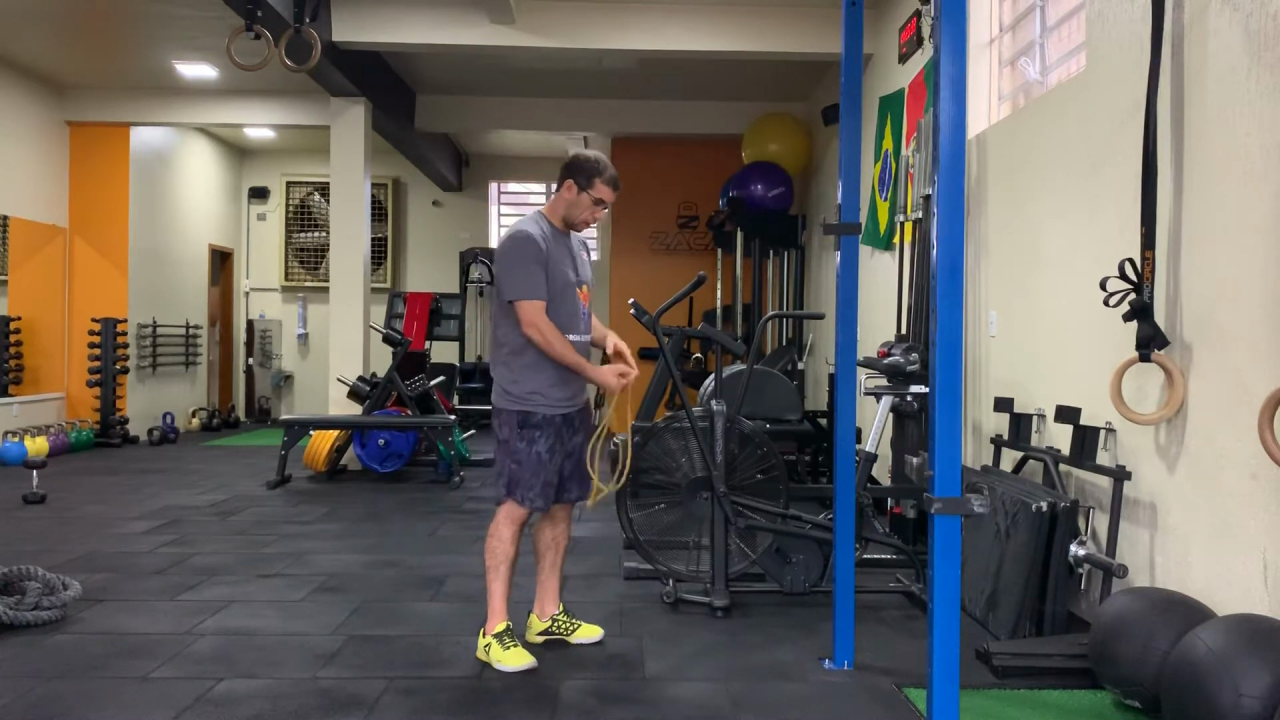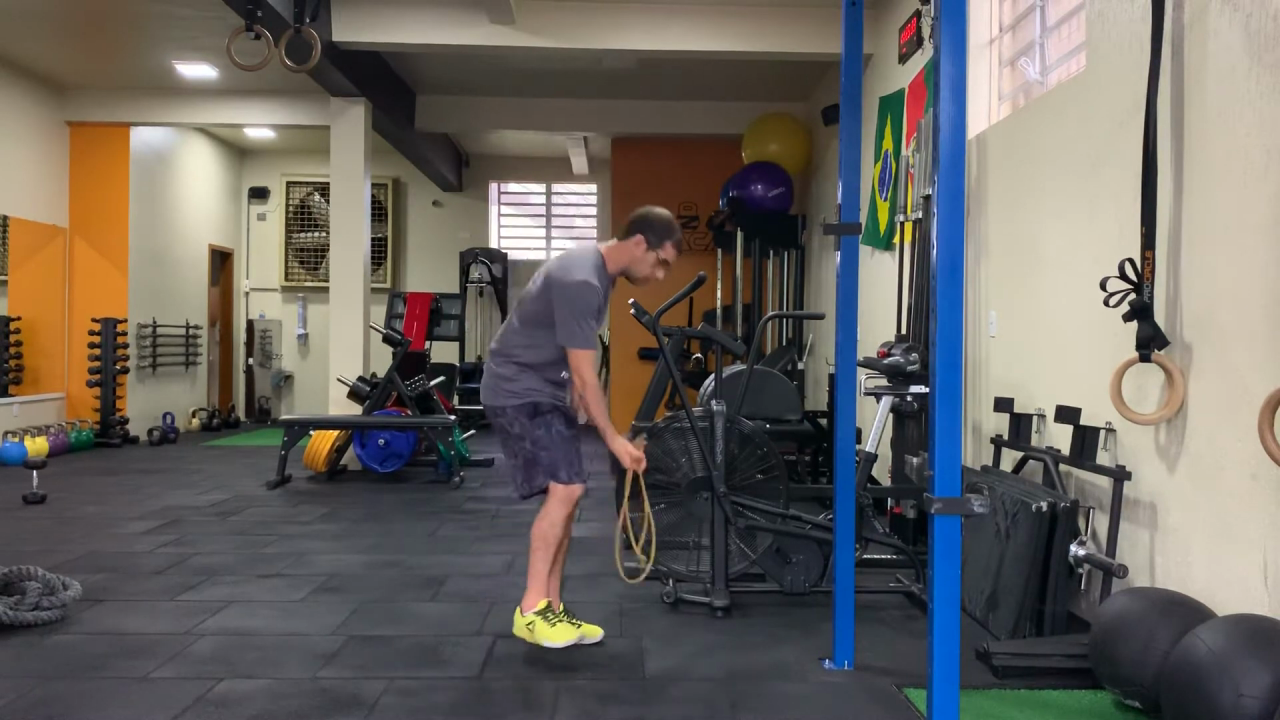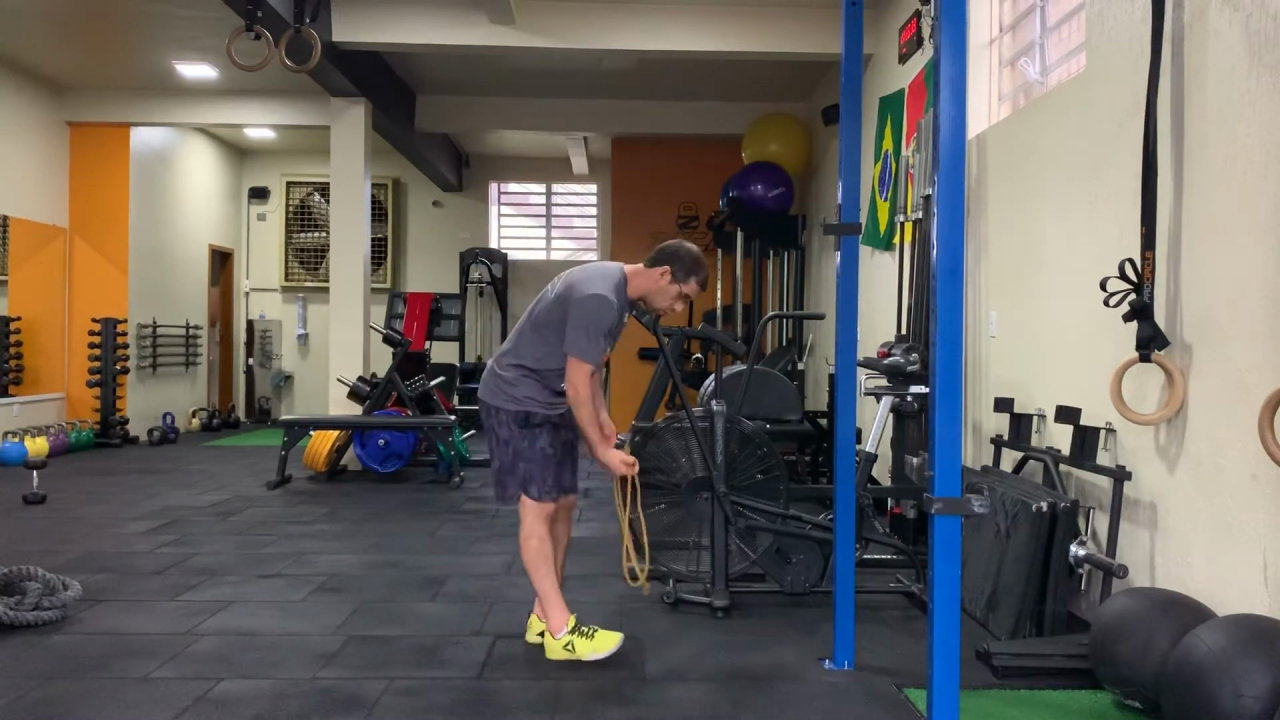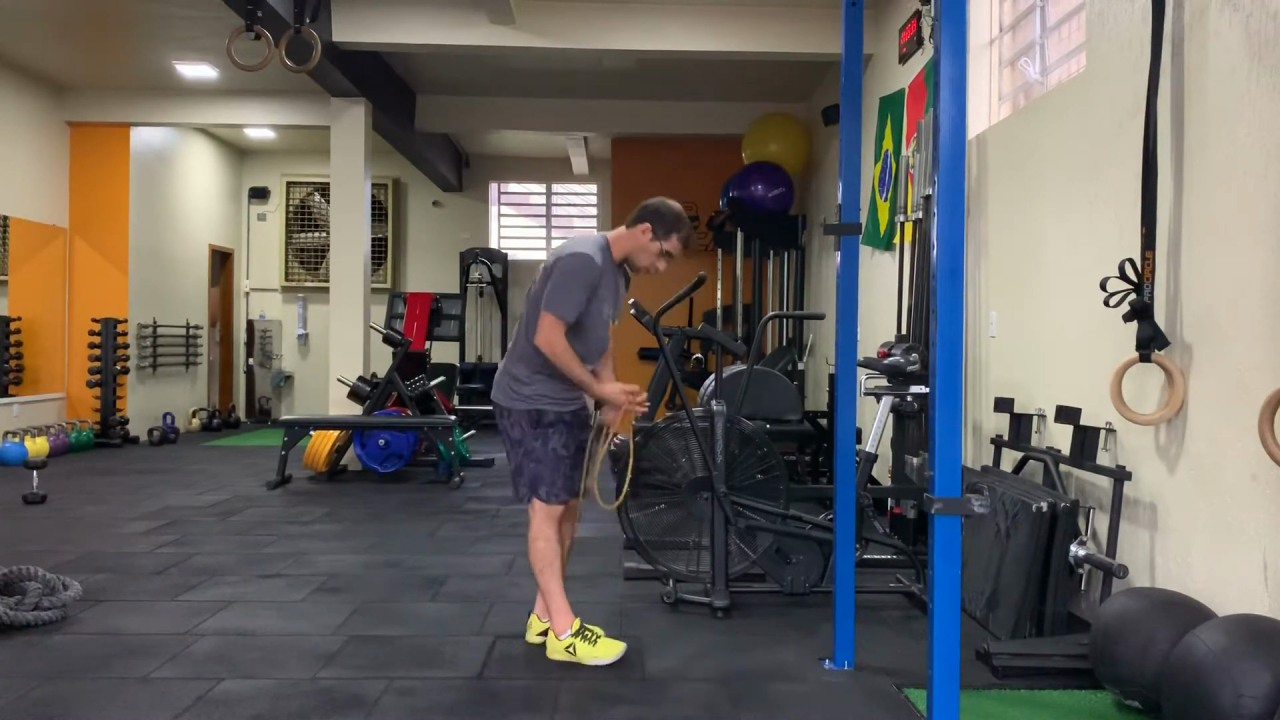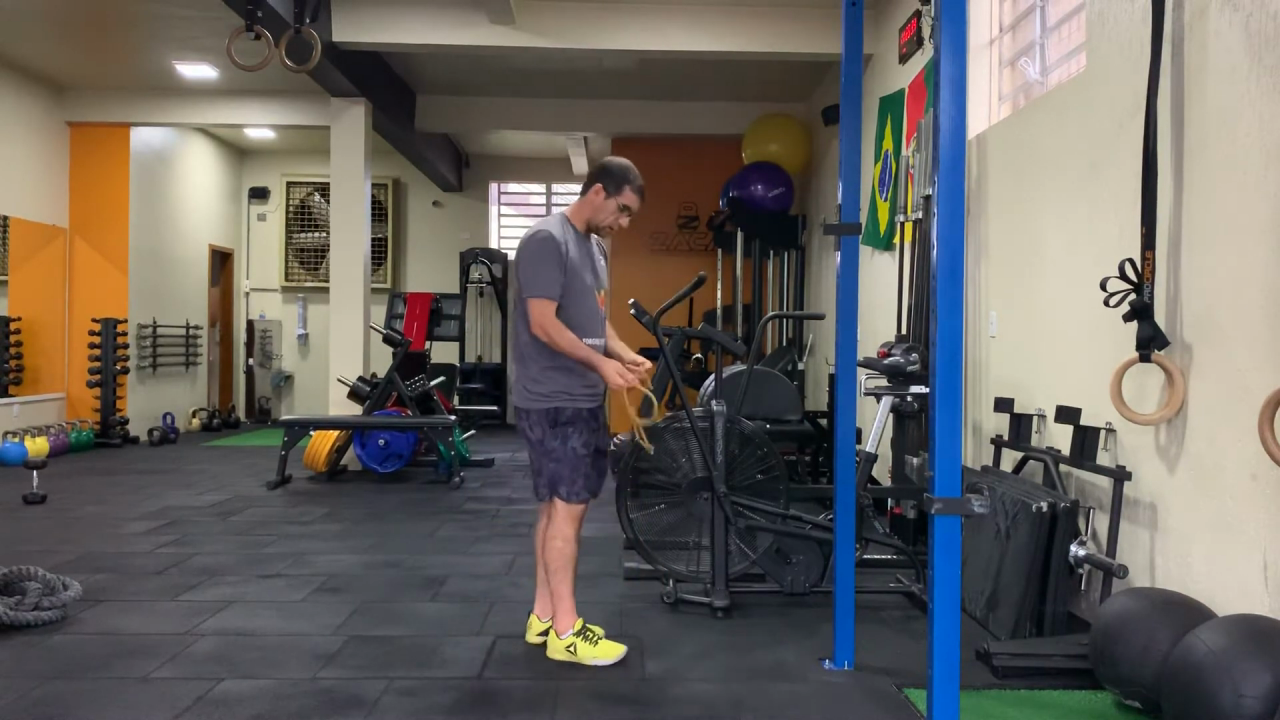
dt=0.4s
person 1, frame 1
left shoulder: (577, 244)
right shoulder: (524, 240)
right elbow: (534, 324)
left wrist: (608, 336)
right wrist: (594, 373)
left hip: (570, 403)
right hip: (530, 404)
left knee: (560, 507)
right knee: (516, 509)
left ankle: (547, 614)
right ankle: (495, 630)
person 1, frame 2
left shoulder: (600, 271)
right shoulder: (580, 281)
right elbow: (584, 372)
left wrist: (576, 398)
right wrist: (613, 440)
left hip: (545, 390)
right hip: (517, 392)
left knee: (564, 495)
right knee: (565, 490)
left ankle: (551, 607)
right ankle: (532, 609)
person 1, frame 3
left shoulder: (620, 290)
right shoulder: (598, 296)
right elbow: (576, 383)
left wrist: (603, 415)
right wrist: (602, 451)
left hip: (550, 401)
right hip: (516, 399)
left knee: (562, 504)
right knee: (537, 507)
left ankle: (544, 615)
right ankle: (560, 629)
person 1, frame 4
left shoulder: (617, 271)
right shoulder: (581, 260)
right elbow: (547, 338)
left wrist: (612, 390)
right wrist: (599, 390)
left hip: (565, 401)
right hip: (530, 401)
left knee: (566, 506)
right knee: (546, 508)
left ankle: (544, 616)
right ankle: (563, 632)
person 1, frame 5
left shoulder: (594, 246)
right shoulder: (546, 240)
right elbow: (543, 323)
left wrist: (625, 355)
right wrist: (601, 365)
left hip: (582, 400)
right hip: (551, 402)
left knee: (559, 506)
right knee: (567, 508)
left ankle: (544, 616)
right ankle: (565, 631)
